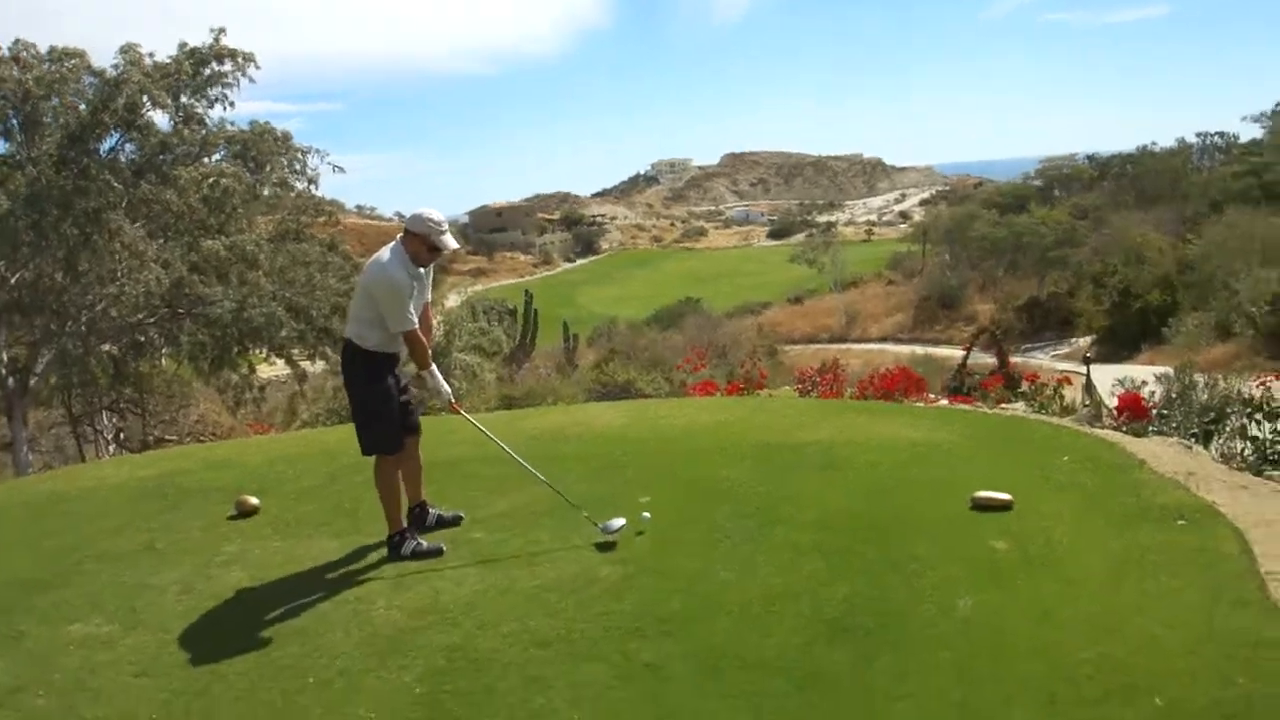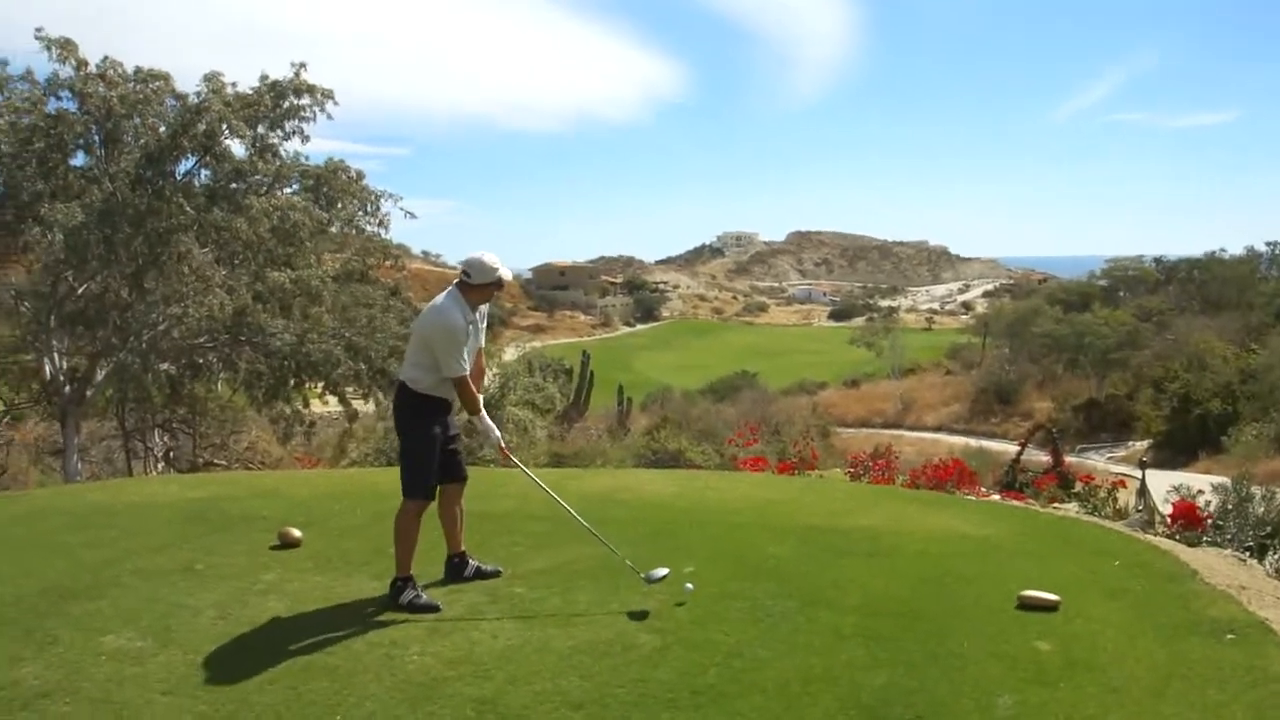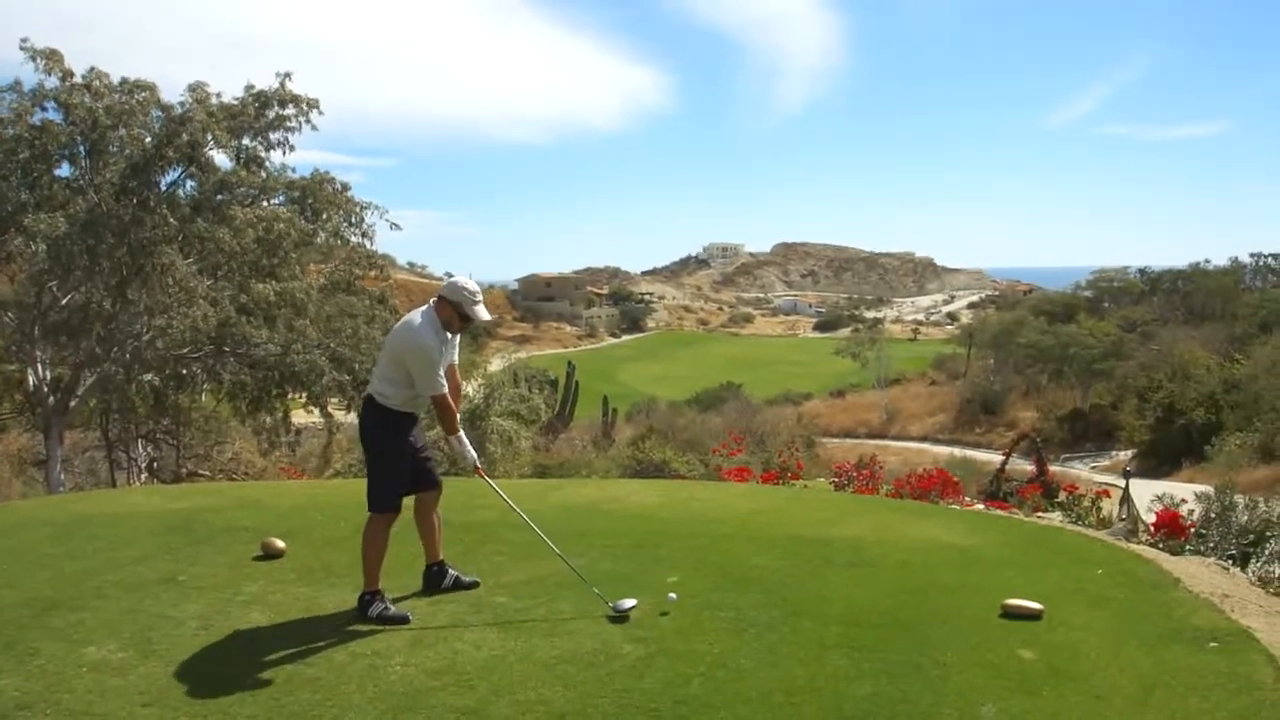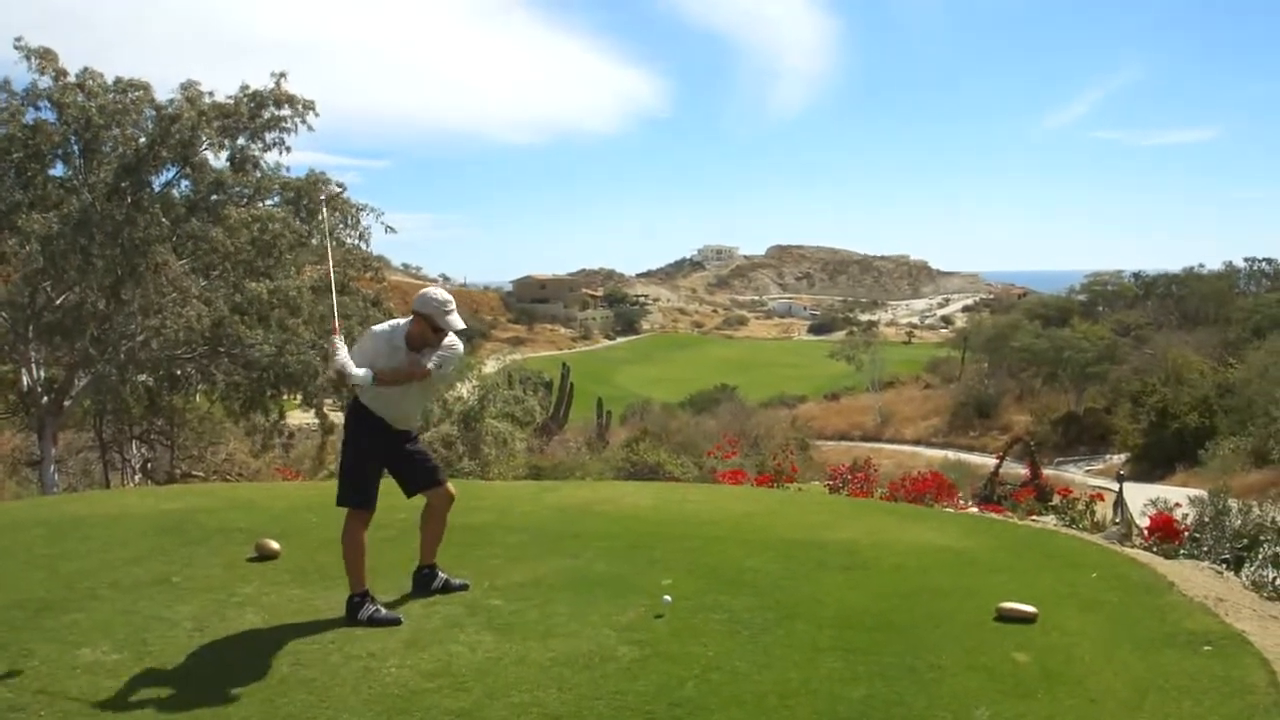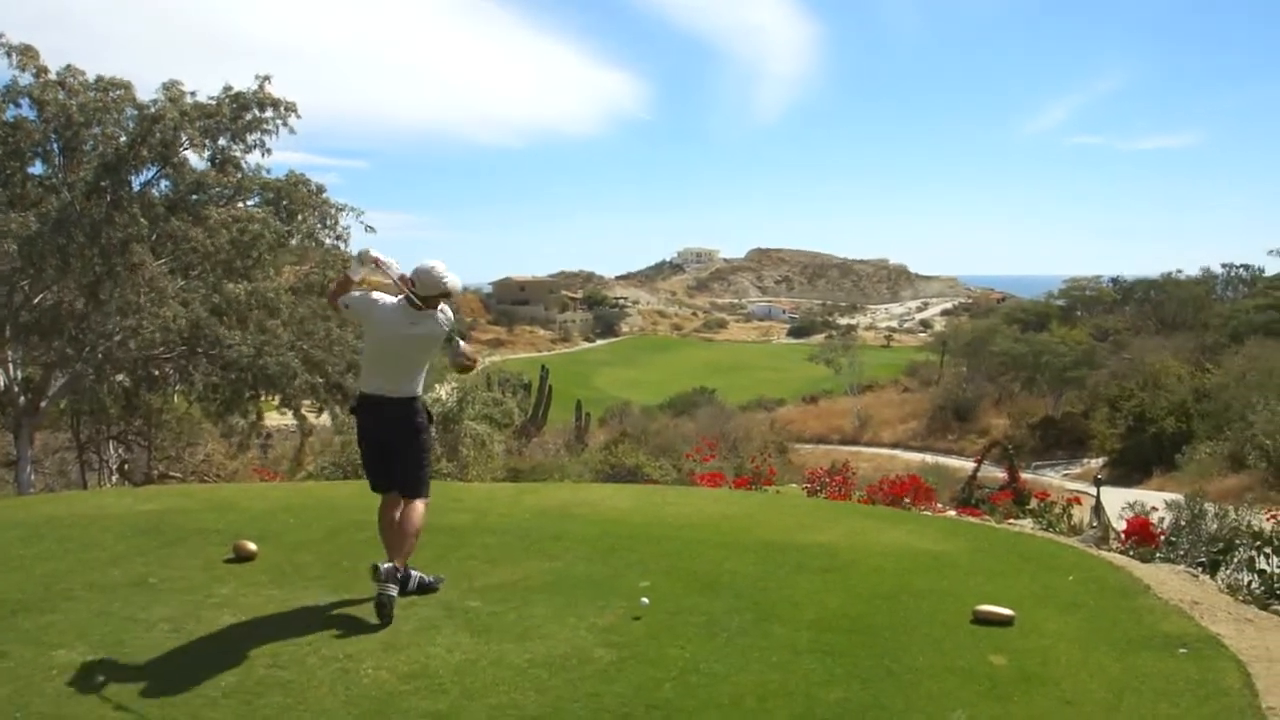
dt=1s
person 1, frame 1
left shoulder: (420, 261)
right shoulder: (389, 274)
left elbow: (424, 313)
right elbow: (412, 336)
left wrist: (428, 365)
right wrist: (435, 379)
left hip: (388, 358)
right hip: (366, 362)
left knee: (410, 439)
right knee: (389, 451)
left ankle: (419, 511)
right ankle: (398, 536)
person 1, frame 2
left shoulder: (476, 308)
right shoulder: (447, 319)
left elbow: (477, 360)
right elbow: (461, 381)
left wrist: (478, 405)
right wrist: (484, 422)
left hip: (441, 404)
right hip: (419, 406)
left knee: (454, 484)
right knee: (418, 497)
left ankle: (457, 561)
right ankle: (402, 583)
person 1, frame 3
left shoulder: (447, 325)
right shoulder: (421, 339)
left elbow: (452, 378)
right elbow: (440, 400)
left wrist: (455, 429)
right wrist: (461, 443)
left hip: (405, 418)
right hip: (384, 419)
left knee: (429, 491)
right knee: (385, 510)
left ankle: (436, 571)
right ankle: (370, 596)
person 1, frame 4
left shoulder: (451, 348)
right shoulder: (379, 336)
left elbow: (403, 376)
right elbow: (344, 369)
left wrist: (358, 374)
right wrist: (339, 353)
left hip: (405, 430)
right hip: (367, 423)
left knee: (443, 495)
right knee: (360, 510)
left ankle: (426, 574)
right ankle: (359, 599)
person 1, frame 5
left shoulder: (375, 307)
right shoulder: (442, 320)
left elbow: (333, 299)
left wrist: (356, 268)
right wrist: (392, 269)
left hip: (368, 410)
right hip: (406, 413)
left knee: (390, 495)
right knee: (415, 498)
left ankle: (398, 571)
right ankle: (394, 570)
